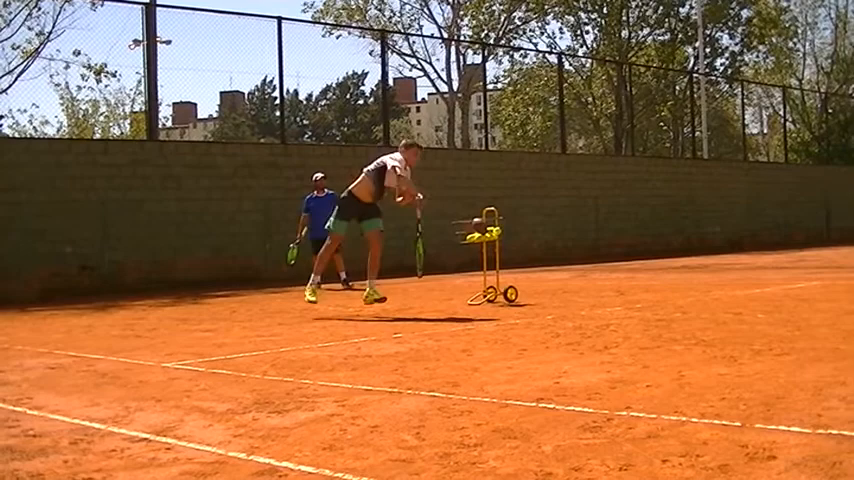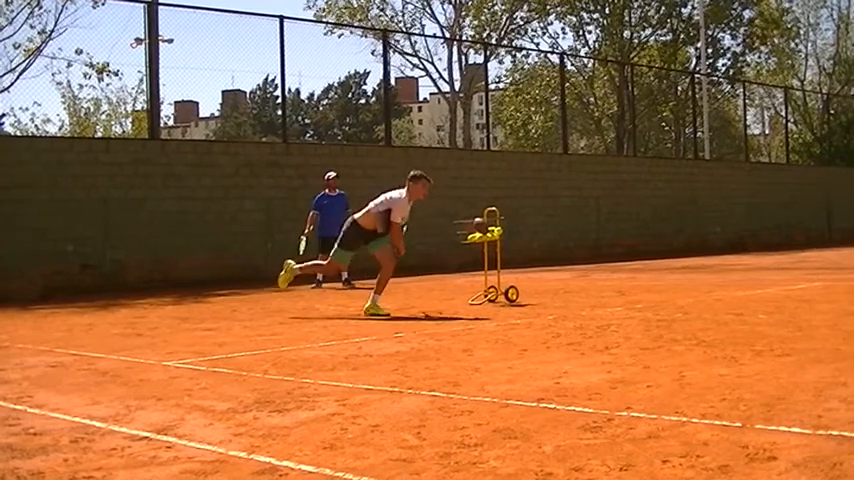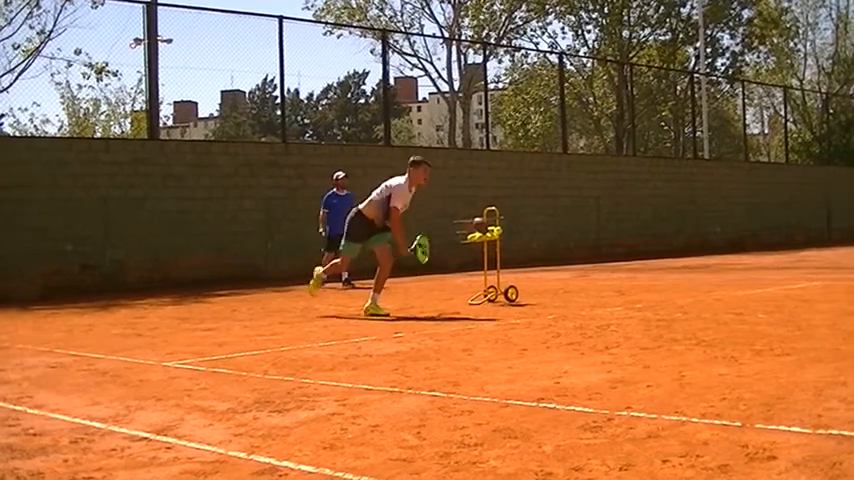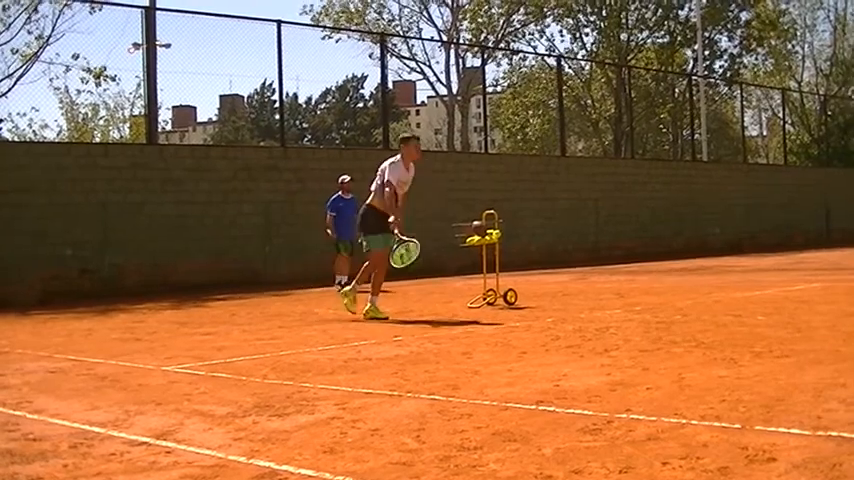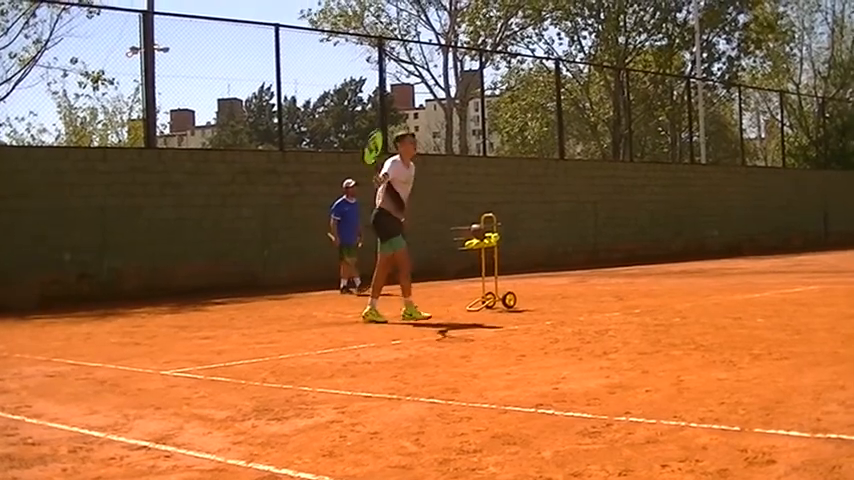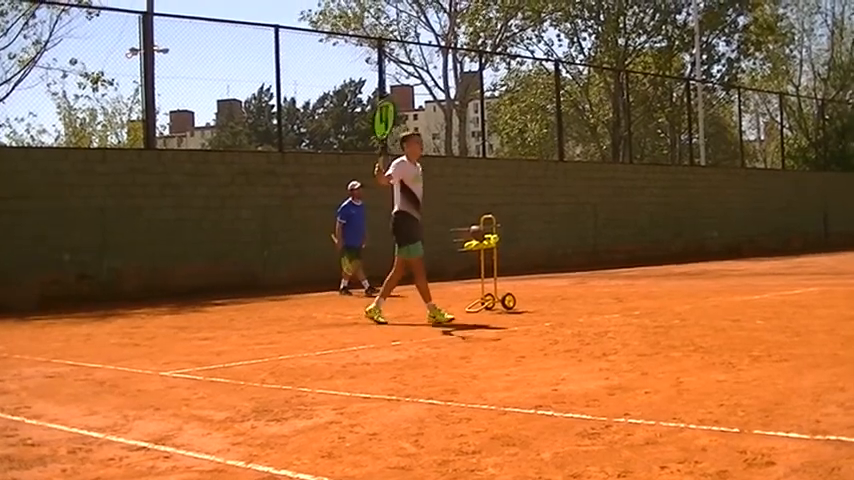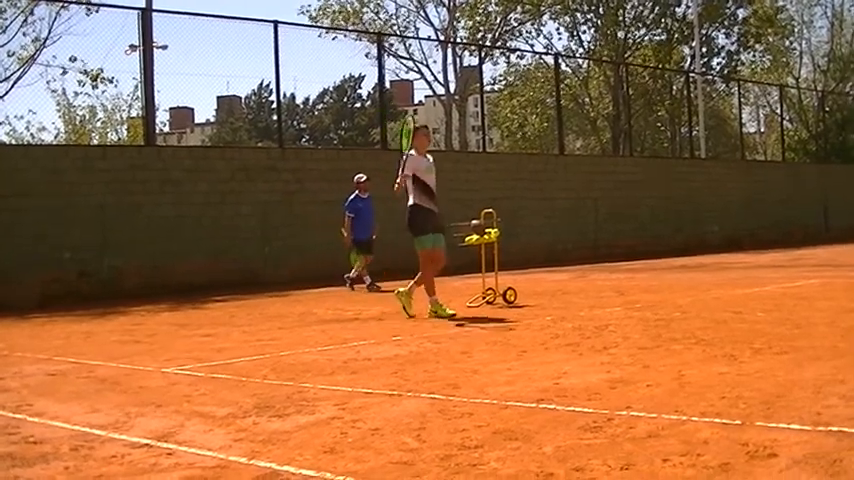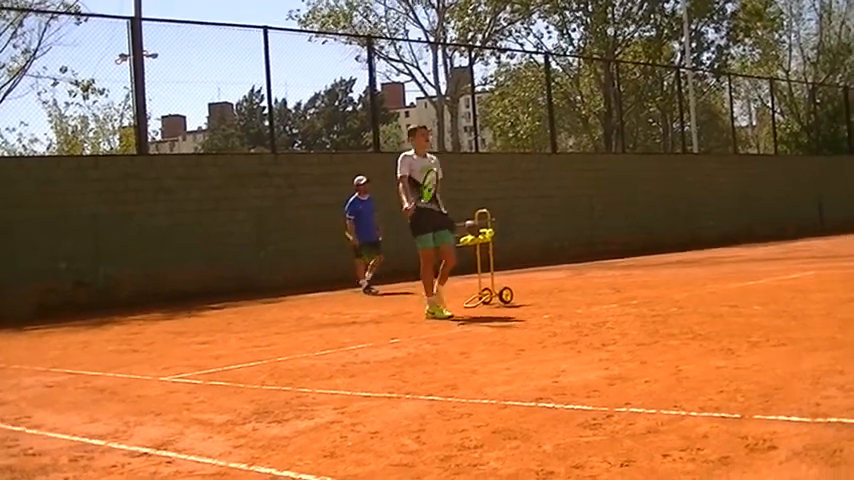
dt=0.2s
person 1, frame 1
left shoulder: (405, 171)
right shoulder: (394, 160)
left elbow: (401, 199)
right elbow: (400, 178)
left wrist: (411, 197)
right wrist: (415, 196)
left hip: (369, 205)
right hip: (352, 201)
left knee: (376, 245)
right knee: (333, 242)
left ankle: (371, 290)
right ankle: (313, 284)
person 1, frame 2
left shoulder: (406, 202)
right shoulder: (400, 201)
left elbow: (395, 230)
right elbow: (394, 234)
right wrist: (401, 250)
left hip: (372, 231)
right hip: (356, 229)
left knee: (389, 264)
right knee: (330, 266)
left ankle: (372, 304)
right ankle: (293, 269)
person 1, frame 3
left shoulder: (409, 188)
right shoulder: (401, 186)
left elbow: (394, 218)
right elbow: (394, 222)
left wrist: (398, 244)
right wrist: (403, 247)
left hip: (376, 224)
right hip: (359, 220)
left knee: (387, 261)
right knee: (345, 263)
left ankle: (373, 304)
right ankle: (321, 275)
person 1, frame 4
left shoulder: (411, 169)
right shoulder: (393, 165)
right elbow: (388, 192)
left wrist: (398, 218)
right wrist: (394, 218)
left hip: (387, 218)
right hip: (372, 214)
left knee: (382, 264)
right knee: (377, 261)
left ankle: (372, 306)
right ankle: (351, 291)
person 1, frame 5
left shoulder: (411, 167)
right shoulder: (393, 164)
right elbow: (381, 180)
left wrist: (403, 216)
right wrist: (380, 180)
left hip: (395, 220)
right hip: (384, 217)
left knee: (384, 266)
right knee: (405, 263)
left ankle: (371, 309)
right ankle: (409, 308)
person 1, frame 6
left shoulder: (418, 167)
right shoulder: (400, 164)
right elbow: (385, 181)
right wrist: (380, 175)
left hip: (413, 220)
right hip: (404, 220)
left knee: (400, 269)
right knee: (418, 268)
left ankle: (376, 307)
right ankle: (432, 311)
person 1, frame 7
left shoulder: (429, 159)
right shoulder: (410, 157)
right elbow: (402, 180)
left wrist: (434, 209)
right wrist: (399, 186)
left hip: (432, 212)
right hip: (419, 212)
left knee: (440, 260)
right knee: (428, 260)
left ankle: (407, 292)
right ankle: (433, 304)
person 1, frame 8
left shoulder: (433, 160)
right shoulder: (406, 158)
right elbow: (402, 184)
left wrist: (442, 210)
right wrist: (406, 203)
left hip: (437, 213)
right hip: (419, 214)
left knee: (450, 256)
right knee: (427, 259)
left ankle: (437, 291)
right ankle: (431, 306)
person 2, frame 1
left shoulder: (332, 196)
right shoulder: (309, 199)
right elbow: (305, 217)
right wrist: (299, 232)
right hip: (316, 234)
left knee: (337, 255)
right knee: (317, 257)
left ankle: (344, 279)
person 2, frame 2
left shoulder: (343, 196)
right shoulder: (320, 198)
left elbow: (348, 213)
right elbow: (313, 214)
right wrist: (308, 228)
left hip: (340, 232)
right hip: (325, 233)
right knee: (323, 256)
left ankle: (345, 279)
right ankle: (319, 280)
person 2, frame 3
left shoulder: (349, 196)
right shoulder: (329, 197)
right elbow: (323, 214)
right wrist: (322, 227)
right hip: (333, 231)
right knee: (329, 254)
left ankle: (344, 278)
person 2, frame 4
left shoulder: (353, 200)
right shoulder: (335, 200)
right elbow: (329, 218)
left wrist: (358, 231)
right wrist: (332, 232)
left hip: (350, 235)
right hip: (339, 235)
left knee: (347, 258)
right knee: (342, 256)
left ankle: (343, 282)
right ankle: (338, 281)
person 2, frame 5
left shoulder: (355, 204)
right shoulder: (339, 204)
right elbow: (333, 222)
left wrist: (359, 235)
right wrist: (336, 237)
left hip: (352, 239)
right hip: (343, 239)
left knee: (348, 262)
right knee: (350, 261)
left ankle: (343, 286)
right ankle: (358, 284)
person 2, frame 6
left shoulder: (361, 205)
right shoulder: (345, 207)
right elbow: (339, 225)
left wrist: (364, 237)
right wrist: (339, 241)
left hip: (358, 242)
right hip: (349, 242)
left knee: (351, 265)
right knee: (356, 264)
left ankle: (343, 287)
right ankle: (367, 287)
person 2, frame 7
left shoulder: (368, 197)
right shoulder: (353, 200)
right elbow: (348, 219)
left wrist: (373, 228)
right wrist: (348, 235)
left hip: (368, 235)
right hip: (357, 236)
left knee: (368, 258)
right knee: (362, 259)
left ankle: (351, 276)
right ankle: (368, 282)
person 2, frame 8
left shoulder: (369, 199)
right shoulder: (353, 203)
right elbow: (349, 221)
left wrist: (378, 229)
right wrist: (354, 237)
left hip: (372, 237)
right hip: (359, 238)
left knee: (379, 257)
right knee: (360, 261)
left ankle: (367, 279)
right ankle: (364, 285)
